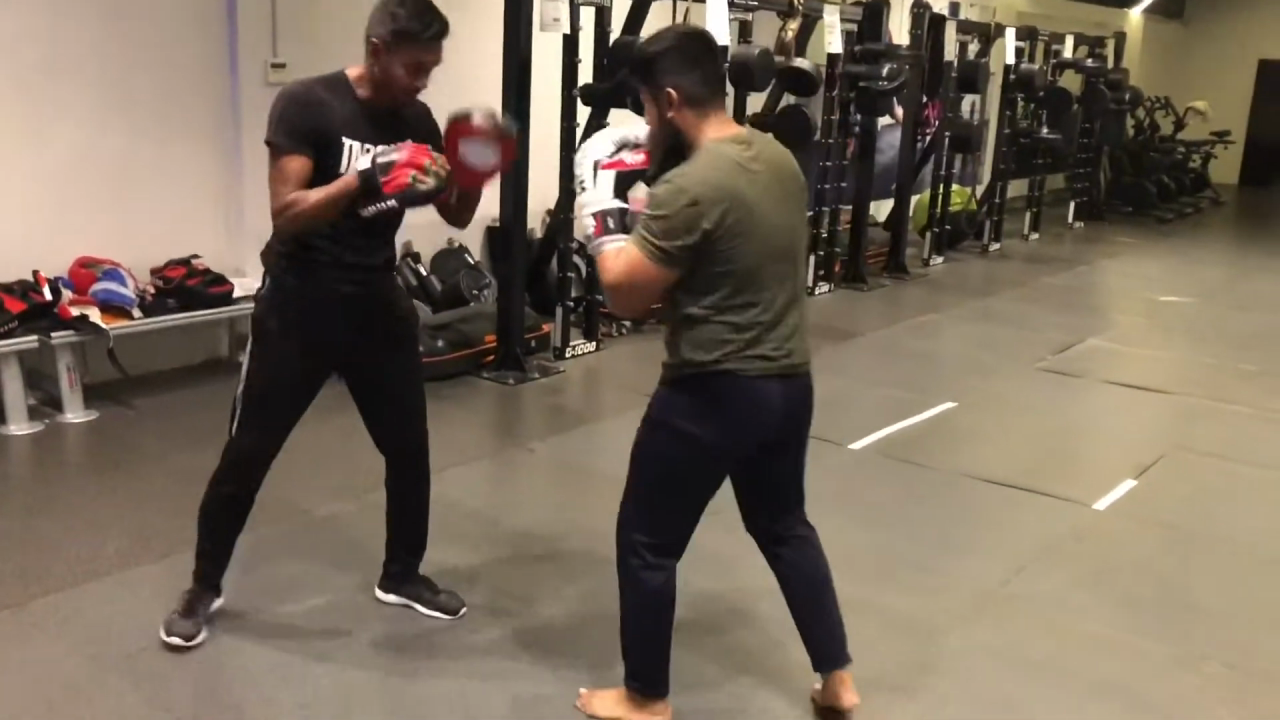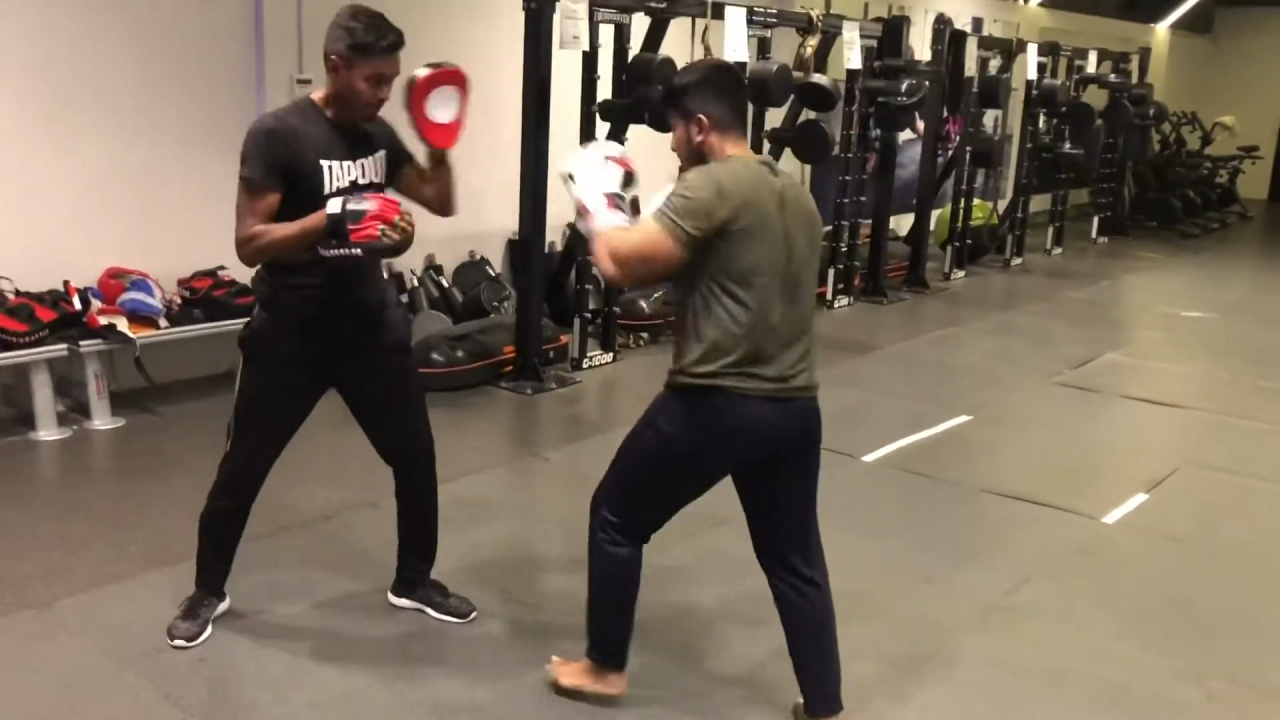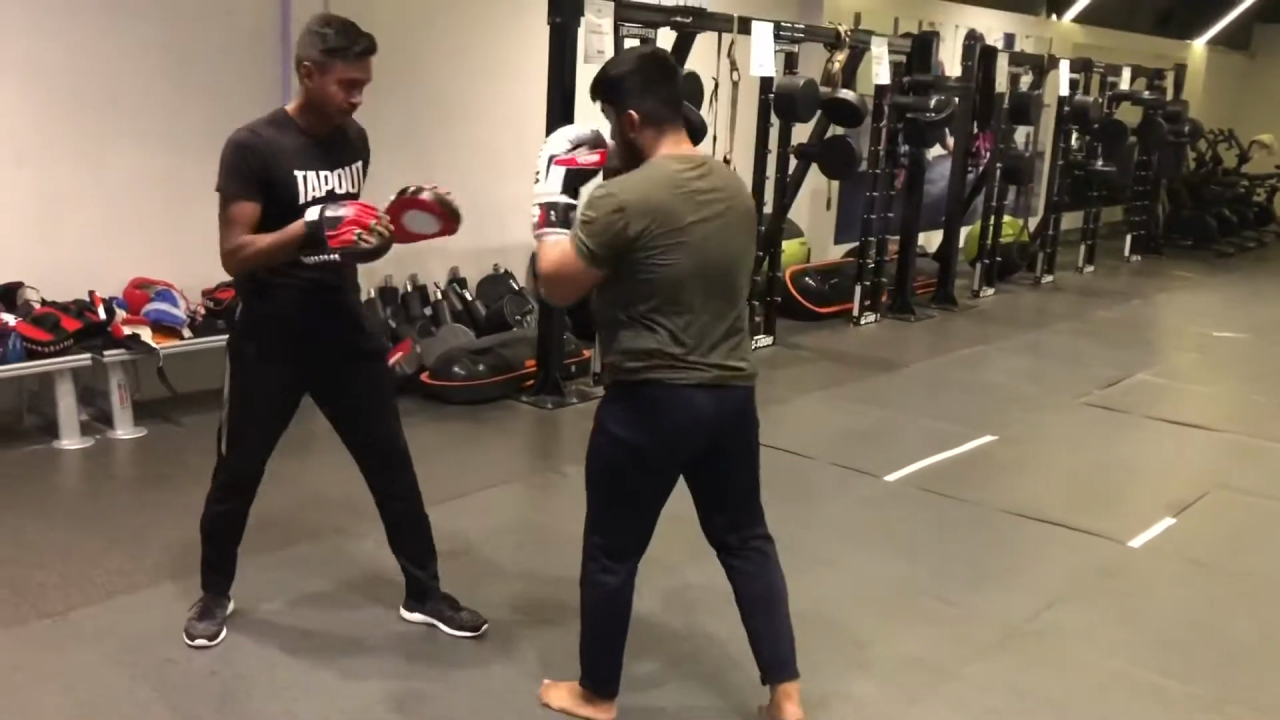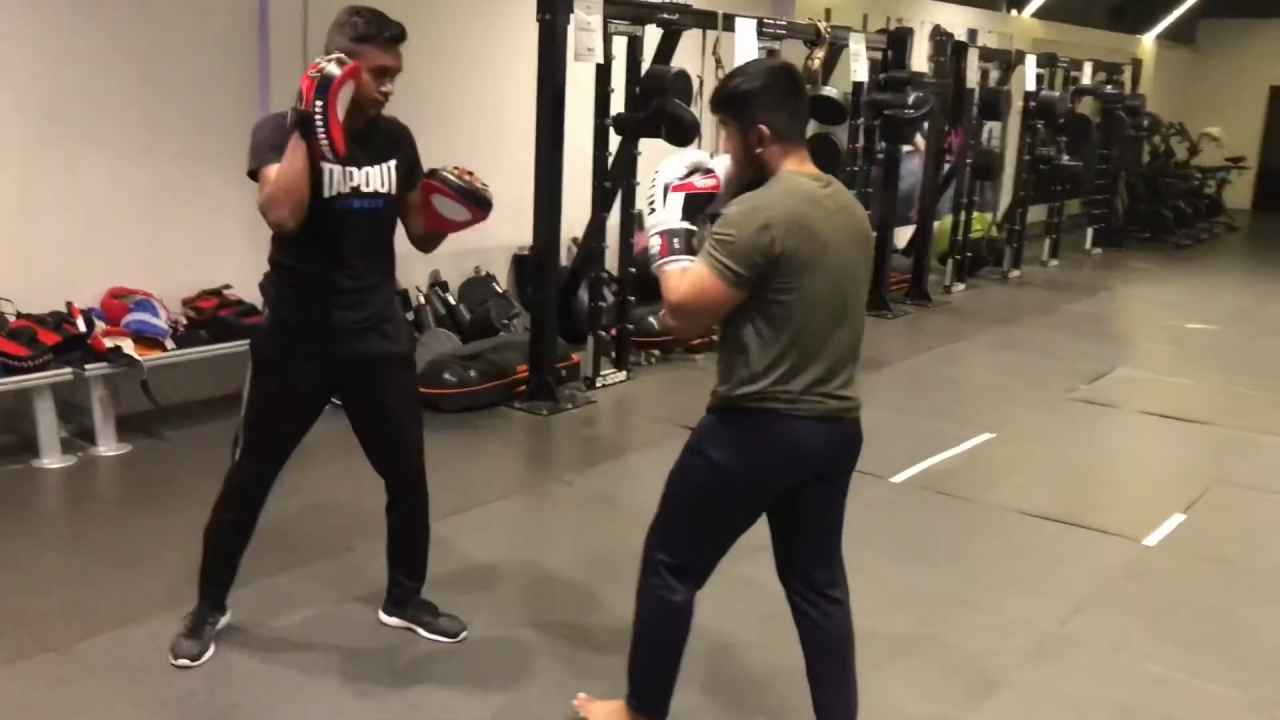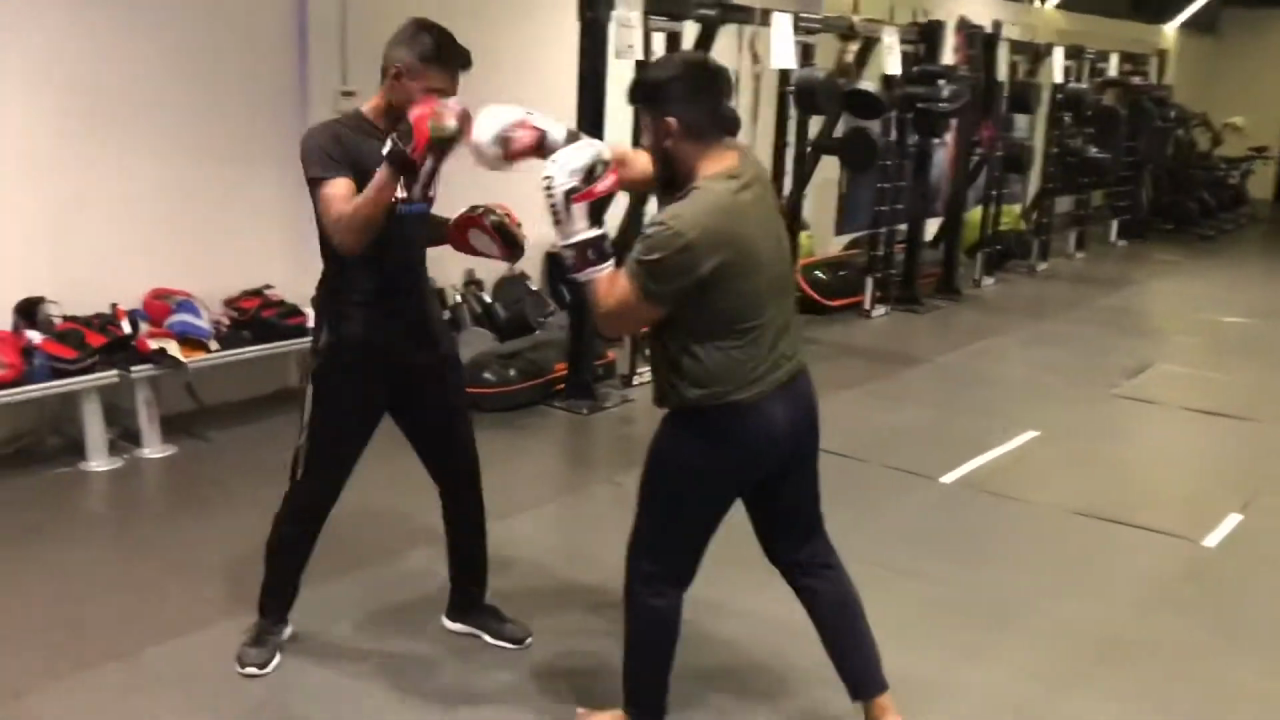
dt=0.5s
person 1, frame 1
left shoulder: (690, 187)
right shoulder: (777, 159)
left elbow: (624, 293)
left wrist: (599, 199)
right wrist: (652, 153)
left hip: (711, 395)
right hip: (787, 383)
left knee: (645, 543)
right knee: (785, 528)
person 1, frame 2
left shoulder: (713, 188)
right shoulder: (794, 195)
left elbow: (622, 262)
left wrist: (593, 194)
right wrist: (663, 220)
left hip: (712, 405)
right hip: (793, 407)
left knee: (614, 519)
right knee: (795, 559)
left ankle: (603, 667)
person 1, frame 3
left shoulder: (623, 199)
right shoulder: (734, 187)
left elbow: (555, 284)
left wrist: (552, 193)
left hip: (648, 404)
right hip: (731, 396)
left knee: (610, 554)
right knee: (746, 541)
person 1, frame 4
left shoulder: (760, 215)
right shoulder: (850, 209)
left elbow: (686, 312)
left wrist: (666, 226)
left hip: (756, 429)
right hip: (835, 428)
left knee: (669, 566)
right knee: (818, 584)
person 1, frame 5
left shoulder: (686, 228)
right shoulder: (745, 169)
left elbow: (614, 317)
right elbow: (639, 165)
left wrist: (575, 229)
right wrist: (560, 147)
left hip: (720, 425)
right hip: (790, 402)
left knee: (656, 571)
right knee: (807, 555)
person 2, frame 1
left shoulder: (416, 120)
right shoulder: (305, 104)
left elbow: (456, 213)
right elbow: (286, 213)
right wrist: (368, 176)
left hip: (378, 304)
right hip: (299, 306)
left knee: (410, 447)
right knee: (248, 452)
left ankle: (401, 575)
right ankle: (204, 587)
person 2, frame 2
left shoulder: (378, 135)
right shoulder: (278, 134)
left elbow: (442, 201)
right elbow: (251, 245)
left wrist: (437, 142)
right wrist: (336, 219)
left hip: (372, 326)
right hip: (289, 331)
left knee: (415, 455)
right knee: (244, 466)
left ankle: (415, 578)
right ankle: (207, 594)
person 2, frame 3
left shoulder: (353, 139)
right shoulder: (254, 146)
right elbow: (236, 256)
left wrist: (399, 220)
right wrist: (313, 223)
left hip: (344, 331)
right hip: (270, 338)
left knee: (391, 463)
right knee: (237, 472)
left ankle: (423, 593)
right ankle: (215, 595)
person 2, frame 4
left shoulder: (395, 138)
right shoulder: (281, 131)
left elbow: (421, 236)
right elbow: (283, 215)
left wrist: (453, 207)
right wrist: (309, 119)
left hip: (378, 333)
right hip: (298, 336)
left knee: (407, 472)
right knee: (249, 478)
left ankle: (404, 598)
right ankle: (209, 608)
person 2, frame 5
left shoulder: (420, 143)
right shoulder: (331, 141)
right elbow: (350, 234)
left wrist: (469, 228)
right wrist: (403, 155)
left hip: (420, 339)
right hip: (353, 348)
left knee: (461, 474)
right knee: (313, 490)
left ankle: (468, 604)
right ankle: (272, 618)
